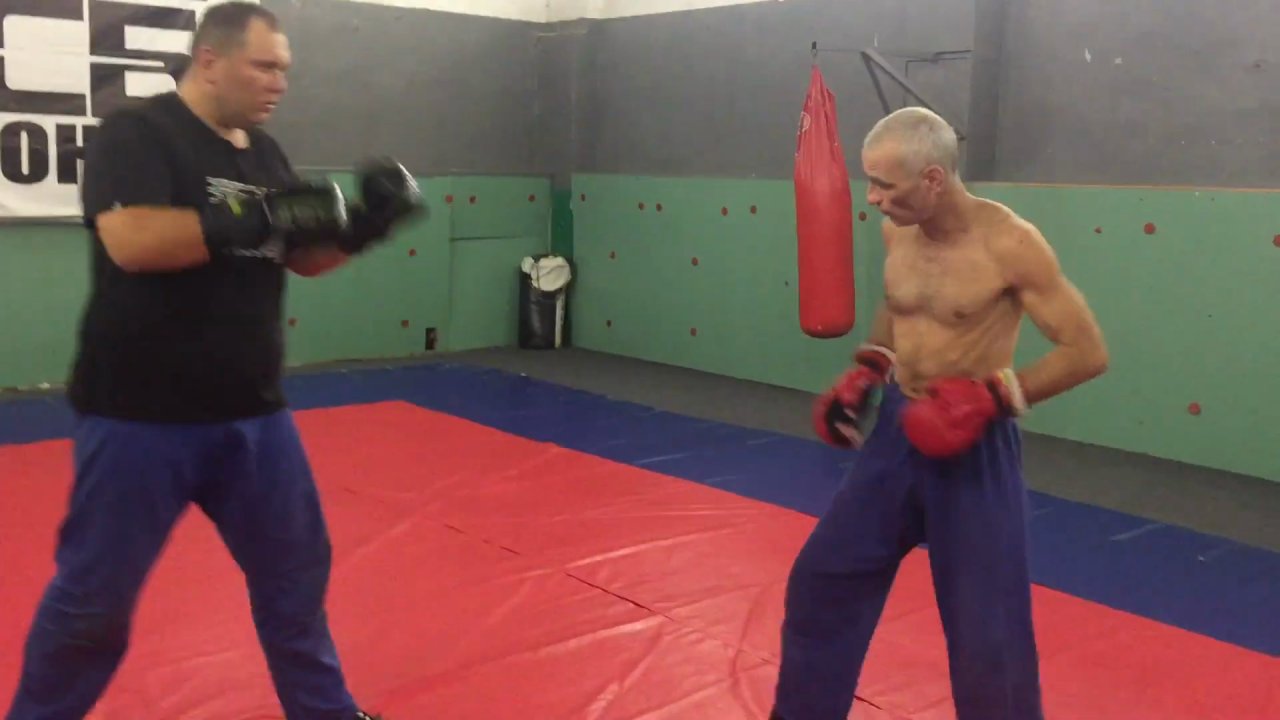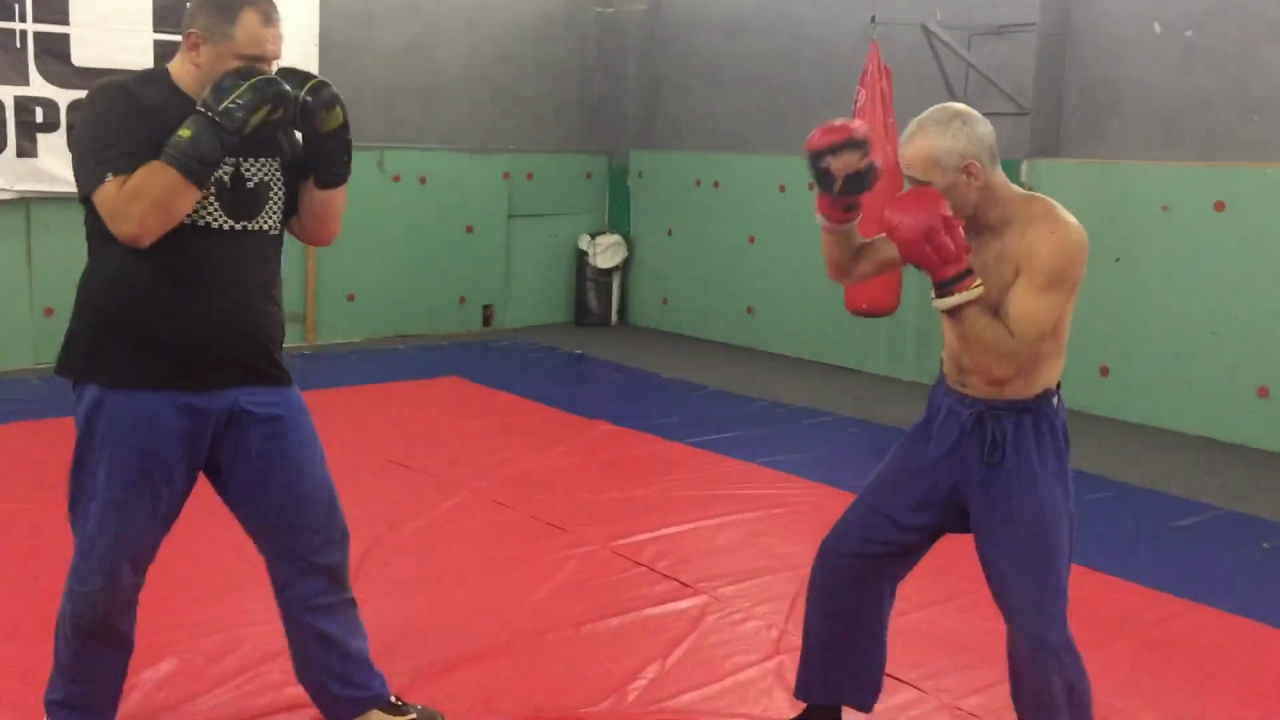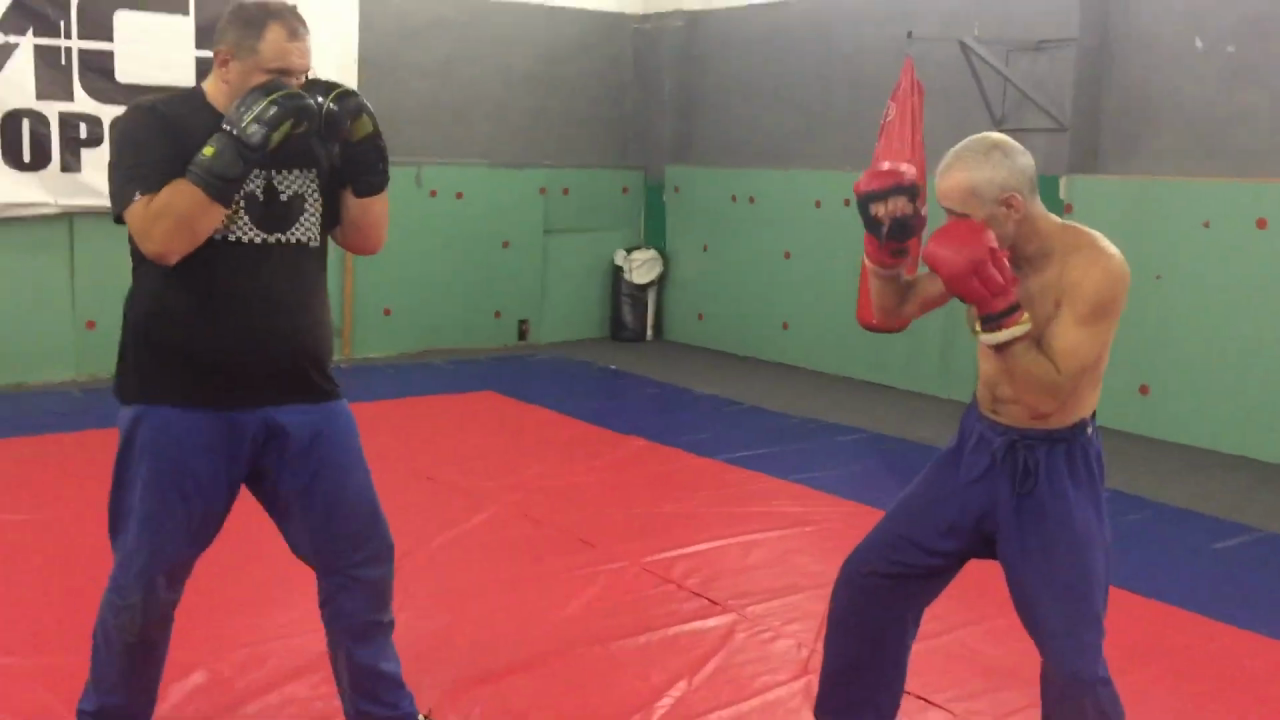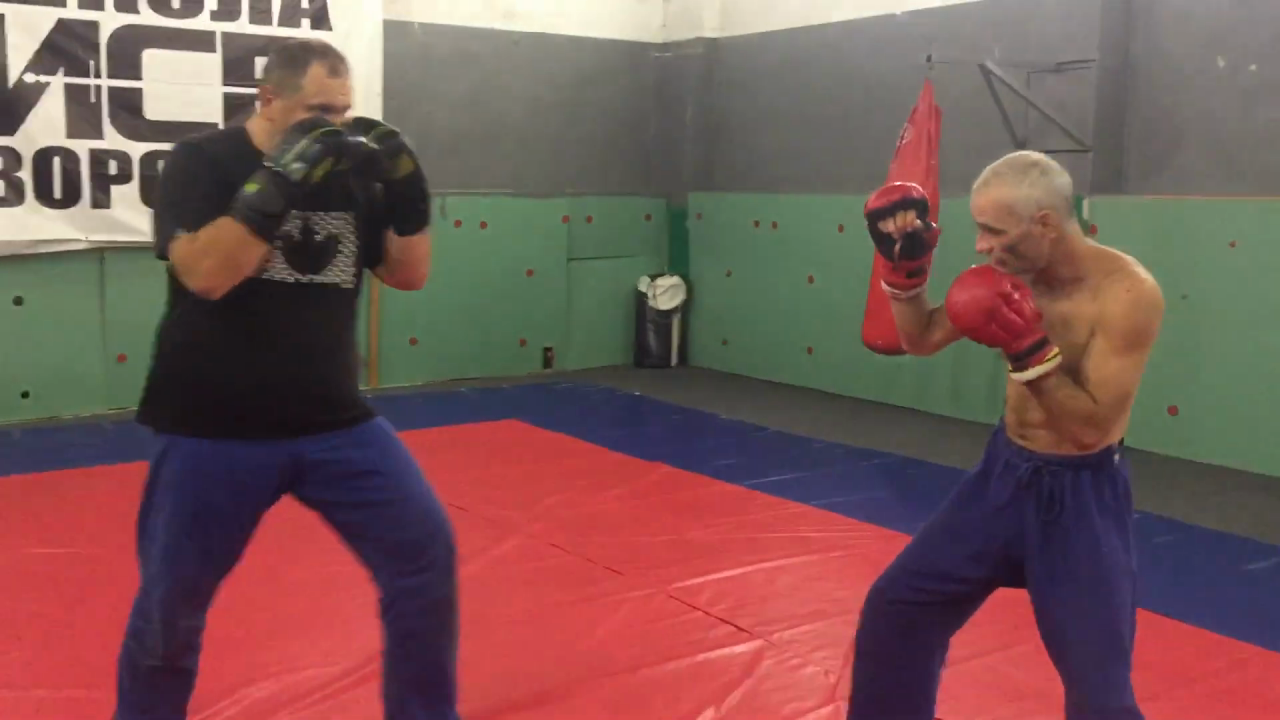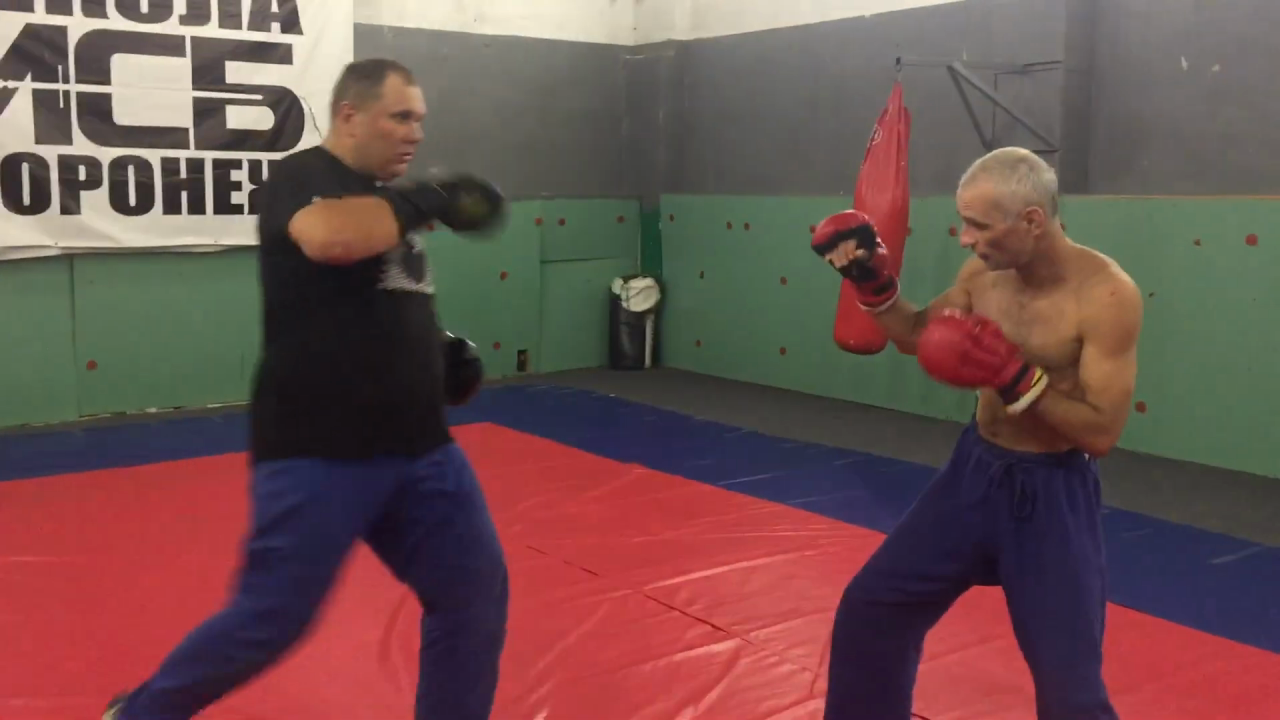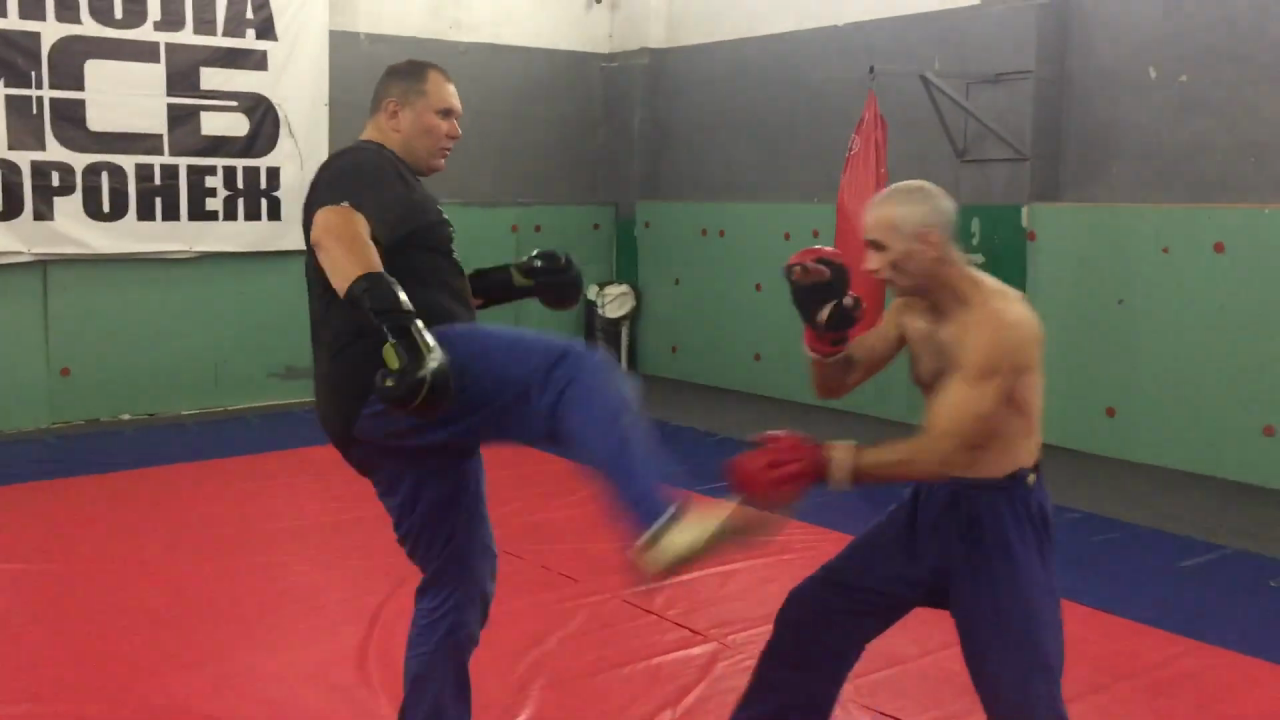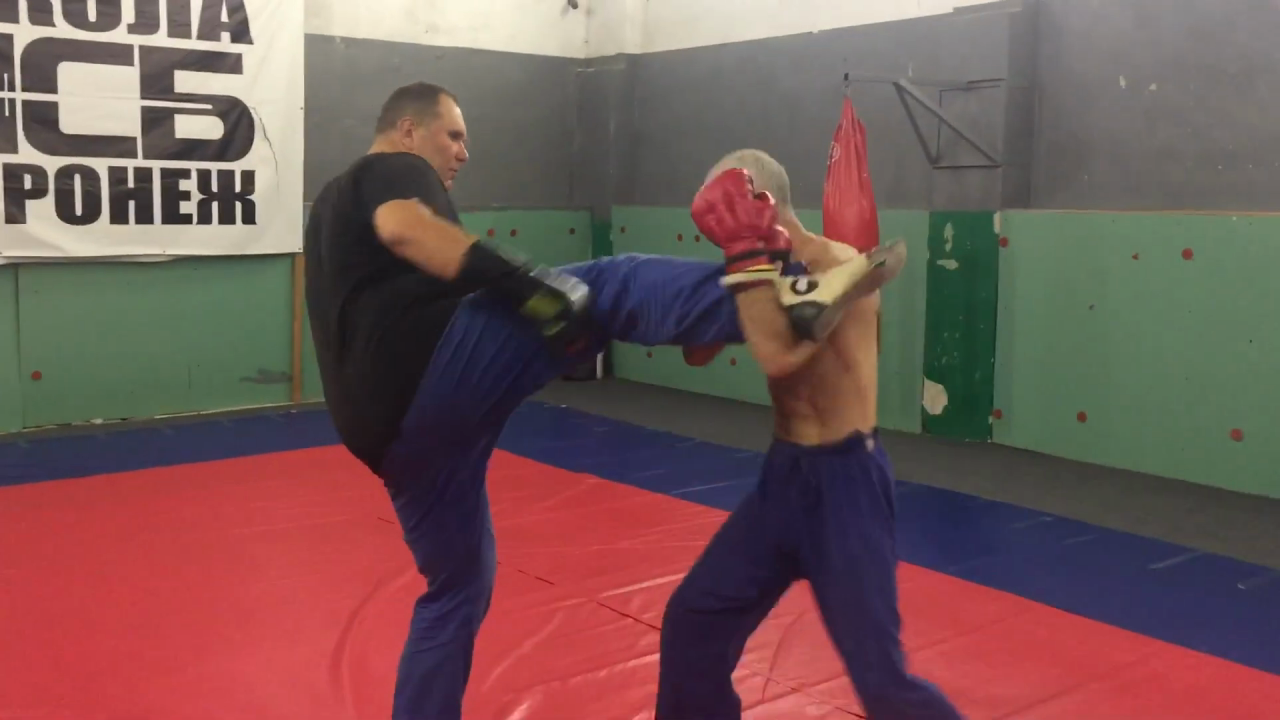
dt=0.3s
person 1, frame 1
left shoulder: (263, 151)
right shoulder: (137, 132)
left elbow: (307, 257)
right elbow: (130, 242)
left wrist: (363, 222)
right wrist: (253, 219)
left hip: (250, 411)
right hip: (140, 411)
left knee: (295, 563)
right knee: (98, 586)
person 1, frame 2
left shoulder: (267, 118)
right shoulder: (118, 107)
left elbow: (319, 229)
right elbow: (133, 219)
left wrist: (329, 142)
right wrist: (213, 130)
left hip: (255, 380)
right hip: (139, 383)
left knee: (313, 546)
right knee: (109, 563)
person 1, frame 3
left shoulder: (305, 132)
right shoulder: (152, 126)
left elbow: (367, 238)
right elbow: (160, 238)
left wrist: (363, 149)
right wrist: (237, 145)
left hip: (303, 396)
right hip: (183, 401)
left knee: (358, 556)
right knee: (147, 577)
person 1, frame 4
left shoulder: (347, 171)
right shoulder: (199, 163)
left elbow: (408, 273)
right elbow: (204, 273)
left wrist: (408, 190)
right wrist: (279, 182)
left hip: (332, 421)
right hip: (213, 428)
left knee: (423, 548)
right knee: (173, 597)
person 1, frame 5
left shoulder: (385, 201)
right shoulder: (300, 177)
right elbow: (327, 236)
left wrist: (441, 348)
right wrist: (439, 200)
left hip: (415, 445)
right hip: (317, 449)
left knee: (474, 595)
right knee: (270, 620)
person 1, frame 6
left shoulder: (385, 183)
right shoulder: (363, 167)
left elbow: (435, 294)
right elbow: (336, 235)
left wrist: (516, 279)
right wrist: (400, 327)
left hip: (391, 410)
right hip: (394, 382)
left knee: (461, 582)
right knee: (578, 375)
right ankle: (659, 524)
person 1, frame 7
left shoulder: (341, 201)
right shoulder: (389, 172)
right elbow: (407, 227)
right wrist: (527, 286)
left hip: (385, 420)
right hip: (436, 366)
left knee: (457, 588)
right knee: (610, 288)
right ankle: (785, 301)
person 2, frame 1
left shoulder: (1009, 242)
right shoulder: (897, 230)
left elbow: (1087, 353)
left wrist: (993, 395)
right wrist: (866, 371)
left hip: (975, 444)
right hip: (899, 432)
left knee: (988, 630)
right knee: (823, 576)
person 2, frame 2
left shoulder: (1054, 235)
right shoulder: (946, 217)
left elbow: (1004, 365)
right elbow: (844, 268)
left wrist: (950, 275)
right wrist: (837, 198)
left hip: (1021, 438)
right hip: (947, 419)
left knee: (1037, 627)
right knee: (846, 559)
person 2, frame 3
left shoulder: (1095, 266)
right shoulder: (982, 250)
left elbow: (1046, 399)
right elbow: (893, 306)
left wrist: (998, 308)
right wrist: (885, 241)
left hip: (1054, 469)
right hip: (977, 446)
left knee: (1072, 658)
right knee: (868, 579)
person 2, frame 4
left shoulder: (1128, 294)
right shoulder: (1008, 271)
left elbow: (1091, 429)
right elbow: (921, 339)
left wrist: (1028, 349)
right wrist: (906, 267)
left hip: (1079, 495)
right hip: (1003, 473)
right knee: (895, 606)
person 2, frame 5
left shoulder: (1107, 295)
right shoulder: (986, 271)
left elbow: (1101, 432)
right elbow: (915, 337)
left wrist: (1014, 379)
right wrist: (873, 285)
left hip: (1051, 493)
right hip: (974, 470)
right knee: (871, 606)
person 2, frame 6
left shoulder: (1000, 324)
right shoulder: (912, 308)
left elbow: (935, 456)
right elbow: (832, 382)
left wrist: (826, 463)
right wrist: (825, 323)
left hip: (1001, 515)
right hip: (933, 506)
right knee: (815, 617)
person 2, frame 7
left shoulder: (836, 268)
right shoulder: (769, 270)
left elbow: (779, 359)
left wrist: (747, 257)
left hip: (845, 479)
right hip: (785, 470)
left knee: (875, 667)
right knee: (696, 616)
